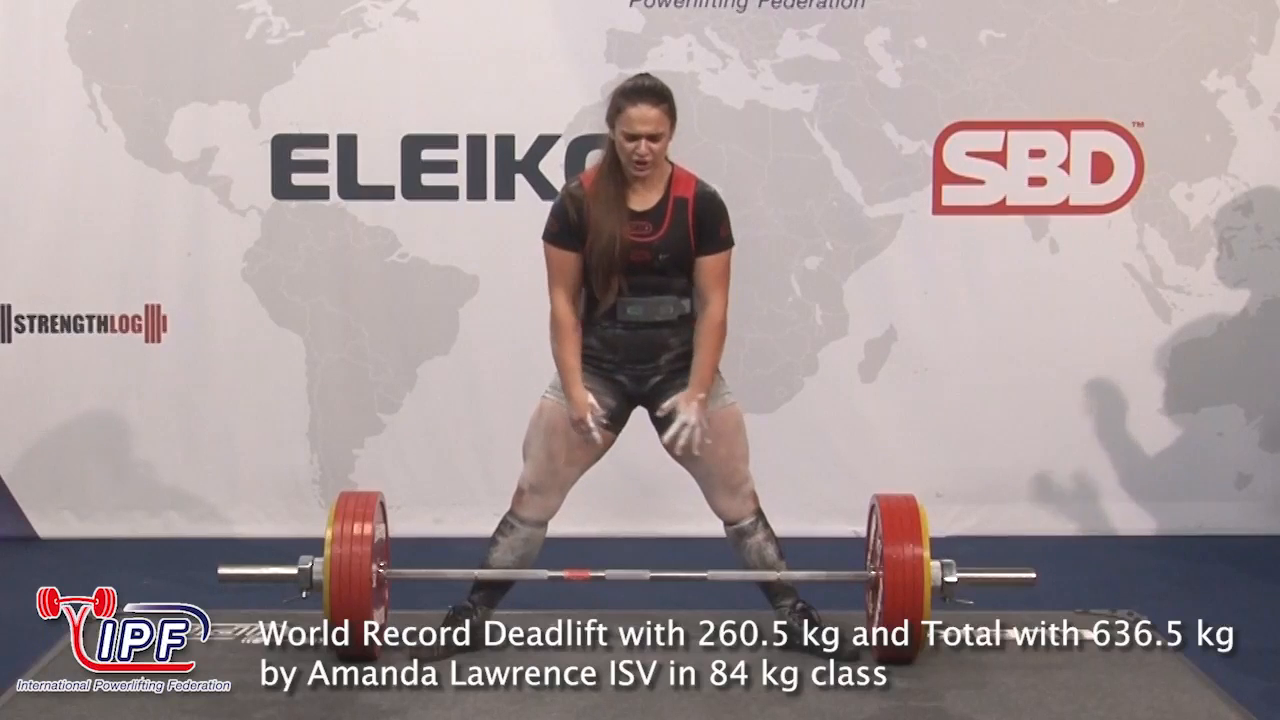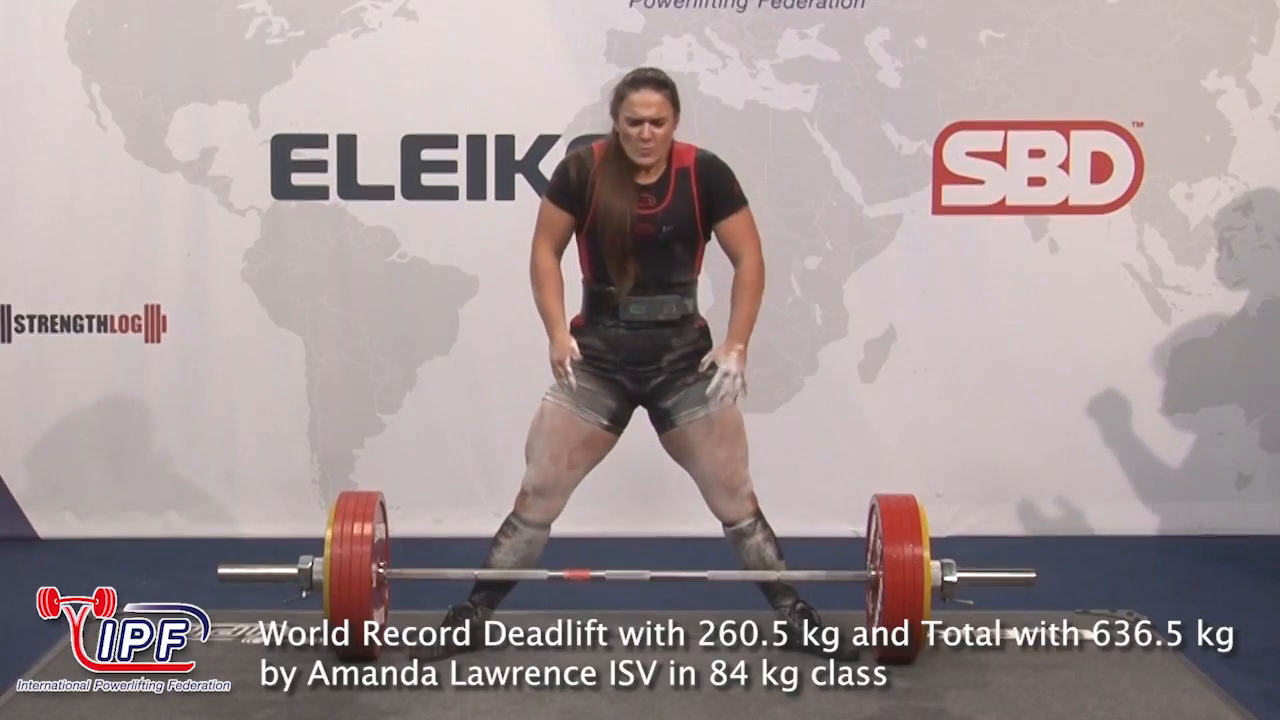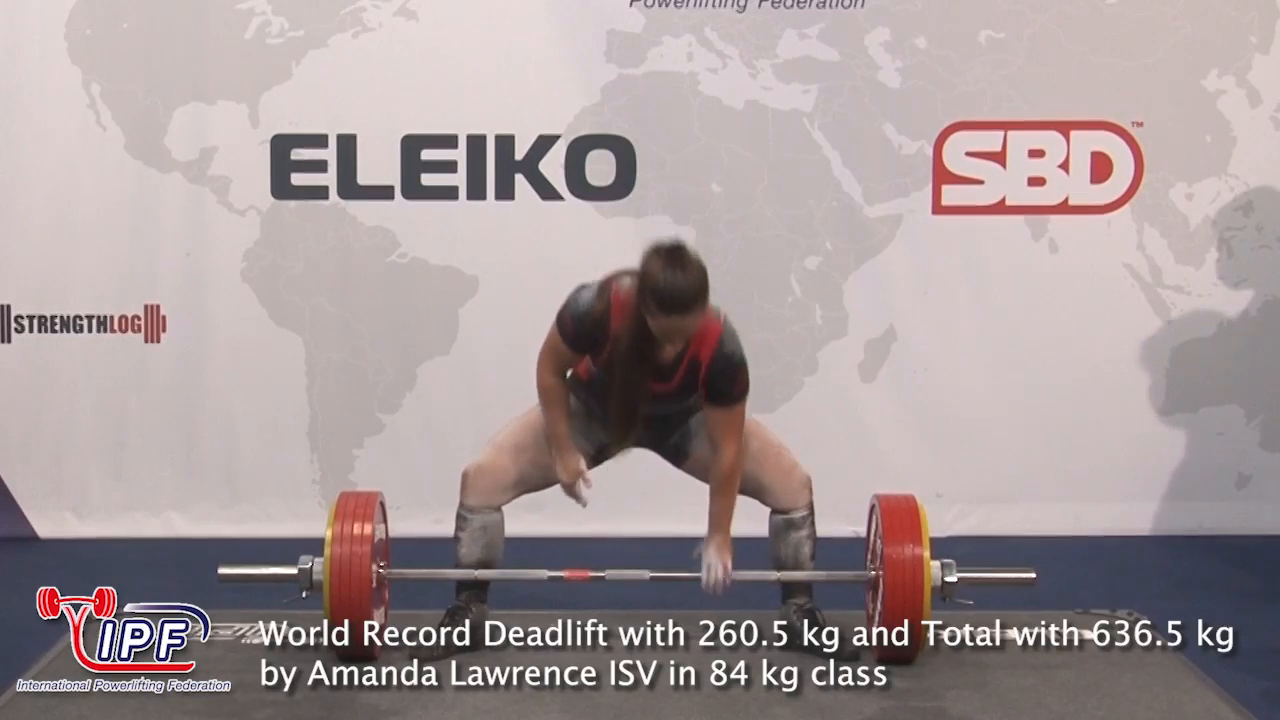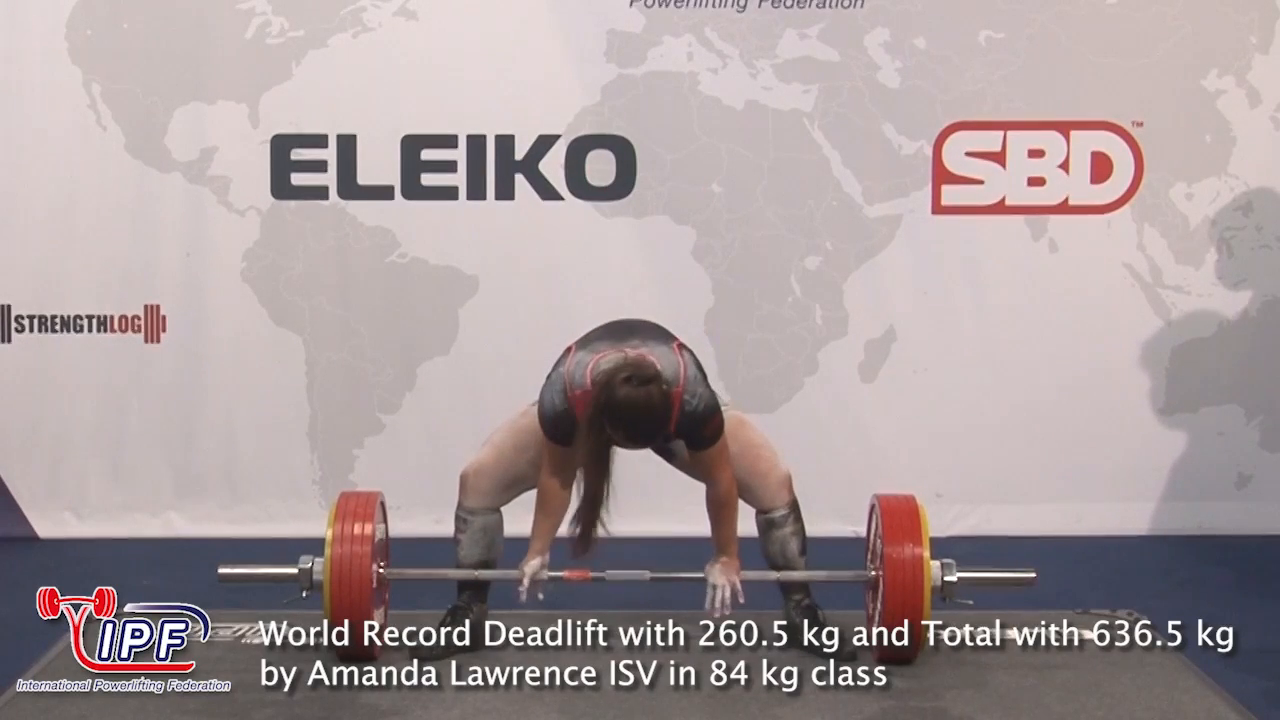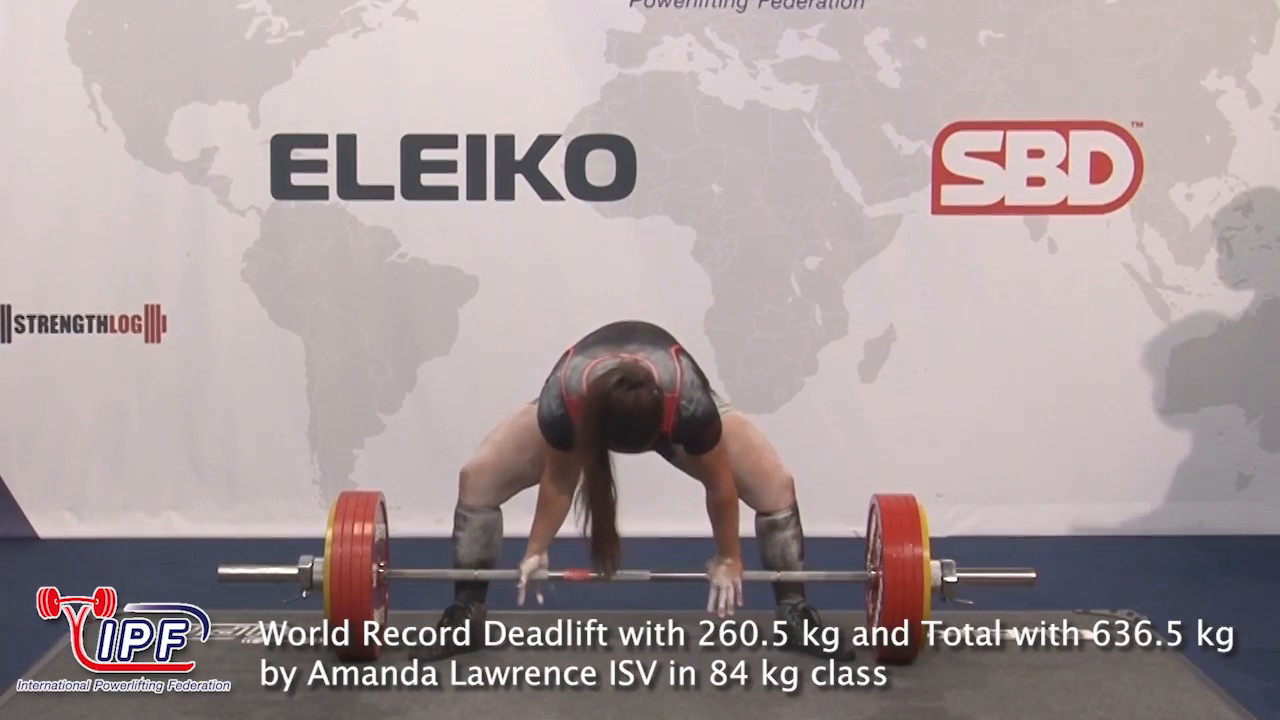
dt=0.7s
person 1, frame 1
left shoulder: (701, 203)
right shoulder: (578, 201)
left elbow: (712, 305)
right elbow: (563, 301)
left wrist: (697, 394)
right wrist: (574, 390)
left hip: (680, 362)
right hip: (598, 363)
left knee: (737, 496)
right knee: (533, 492)
left ankle: (794, 616)
right ankle: (471, 614)
person 1, frame 2
left shoulder: (704, 174)
right shoulder: (583, 171)
left elbow: (749, 261)
right elbow: (544, 253)
left wrist: (737, 345)
right wrist: (557, 332)
left hip: (684, 360)
right hip: (597, 360)
left knee: (734, 498)
right knee: (538, 494)
left ankle: (795, 616)
right ankle: (472, 615)
person 1, frame 3
left shoulder: (722, 348)
right shoulder: (594, 308)
left elbow: (727, 449)
right elbow: (550, 371)
left wrist: (718, 538)
right wrist: (563, 453)
left hip: (684, 423)
right hip: (595, 414)
left knee: (791, 488)
right knee: (482, 481)
left ankle: (800, 618)
right ankle: (468, 613)
person 1, frame 4
left shoulder: (692, 399)
right shoulder: (564, 396)
left elbow: (720, 480)
right elbow: (556, 475)
left wrist: (726, 557)
right wrist: (538, 551)
left hip: (670, 401)
right hip: (587, 402)
left knee: (774, 483)
right knee: (477, 481)
left ankle: (800, 610)
right ankle: (468, 612)
person 1, frame 5
left shoulder: (689, 402)
right shoulder: (561, 400)
left elbow: (720, 483)
right elbow: (559, 480)
left wrist: (728, 558)
right wrist: (536, 551)
left hip: (671, 399)
right hip: (585, 399)
left knee: (775, 485)
right knee: (477, 478)
left ankle: (794, 613)
right ankle: (467, 612)
